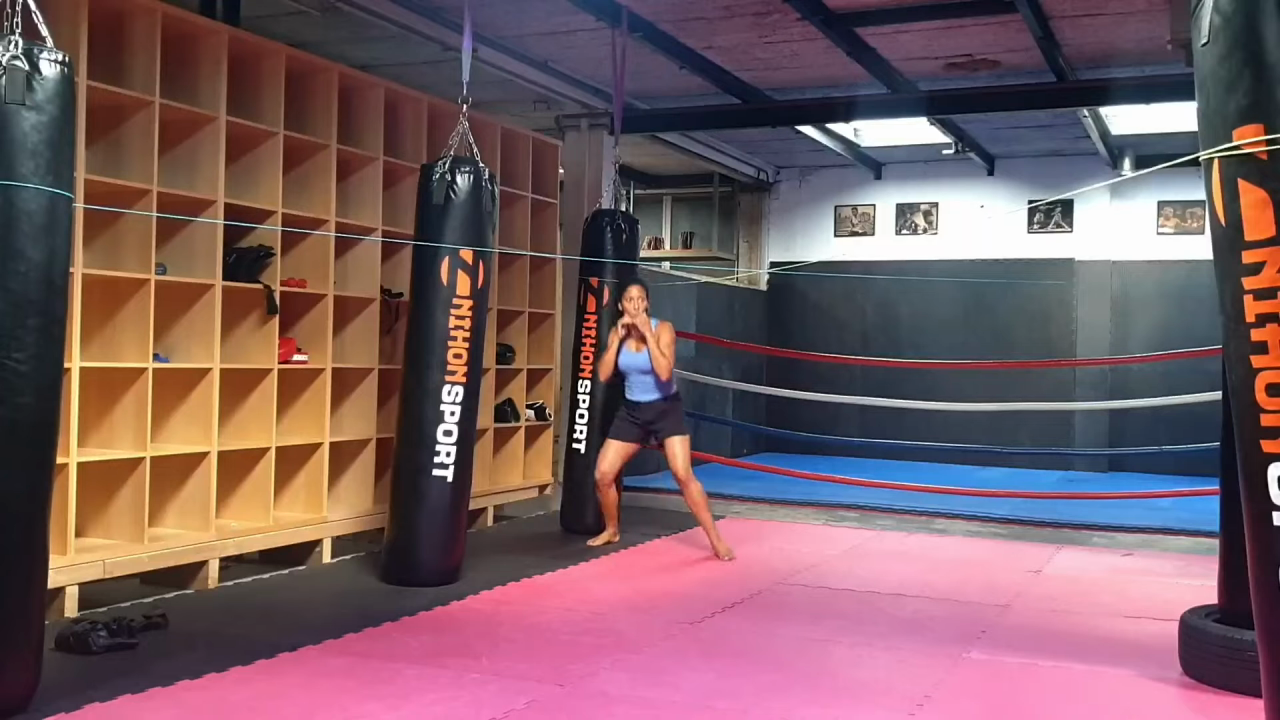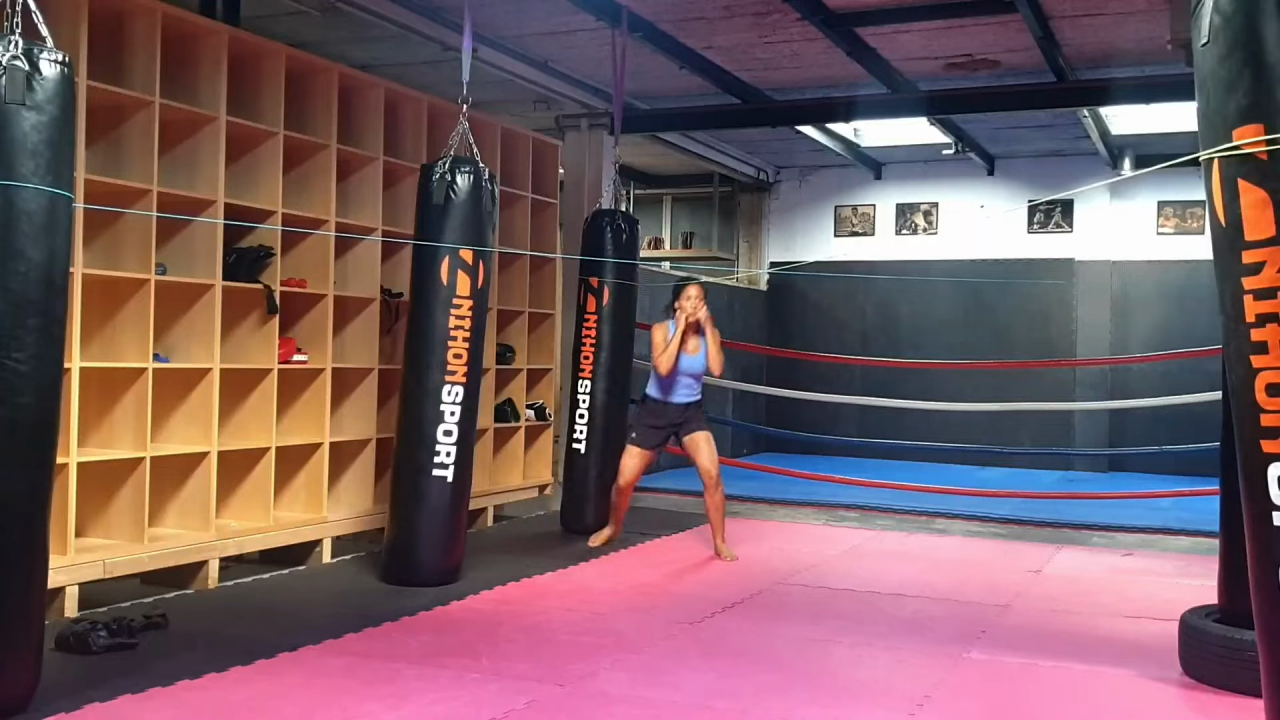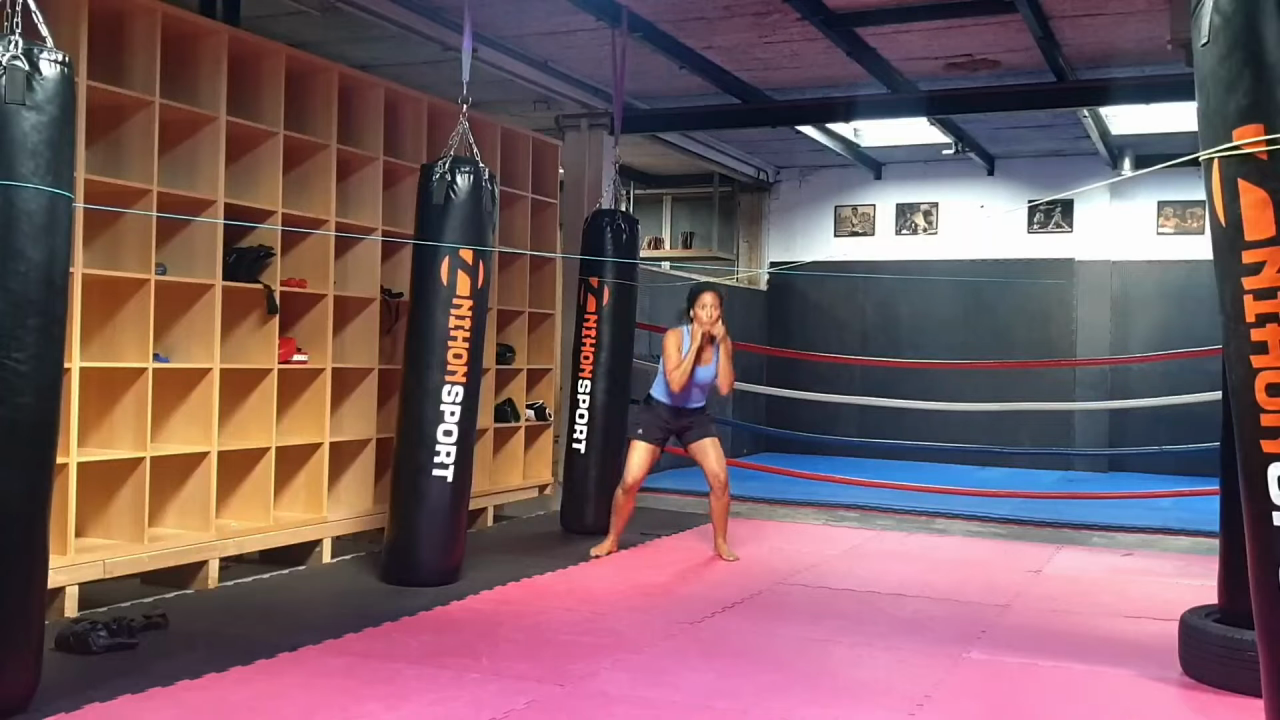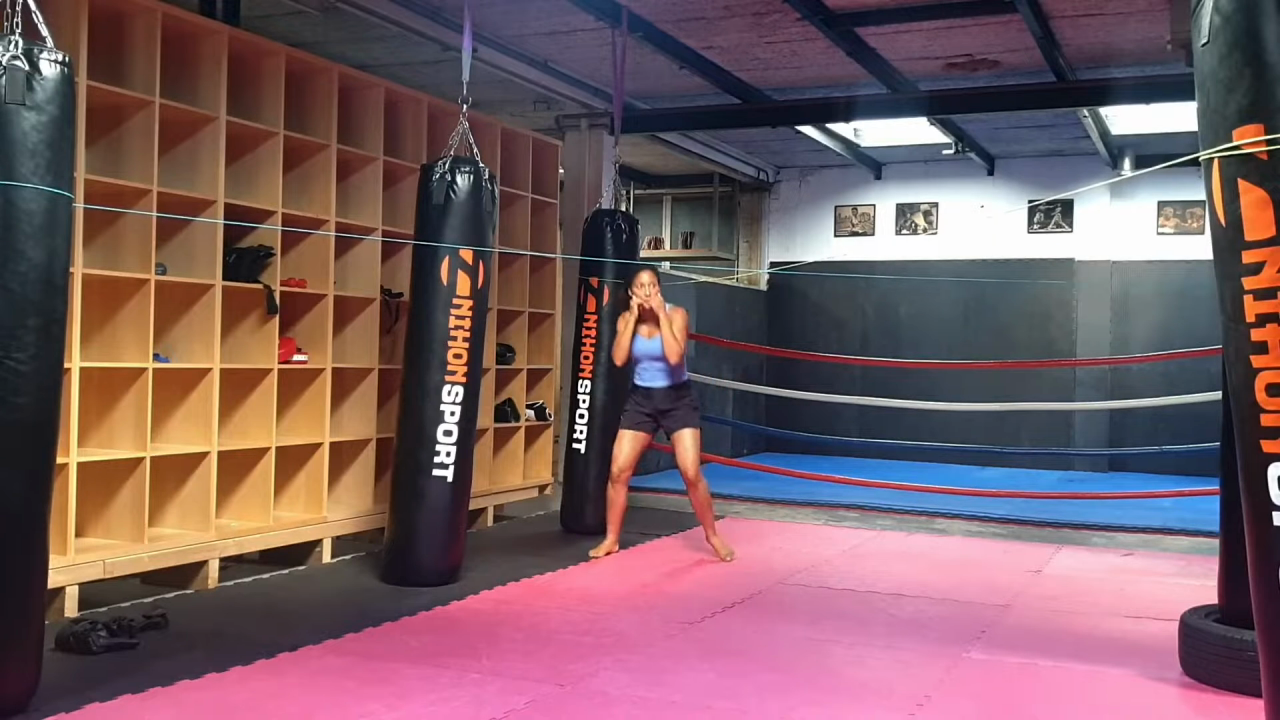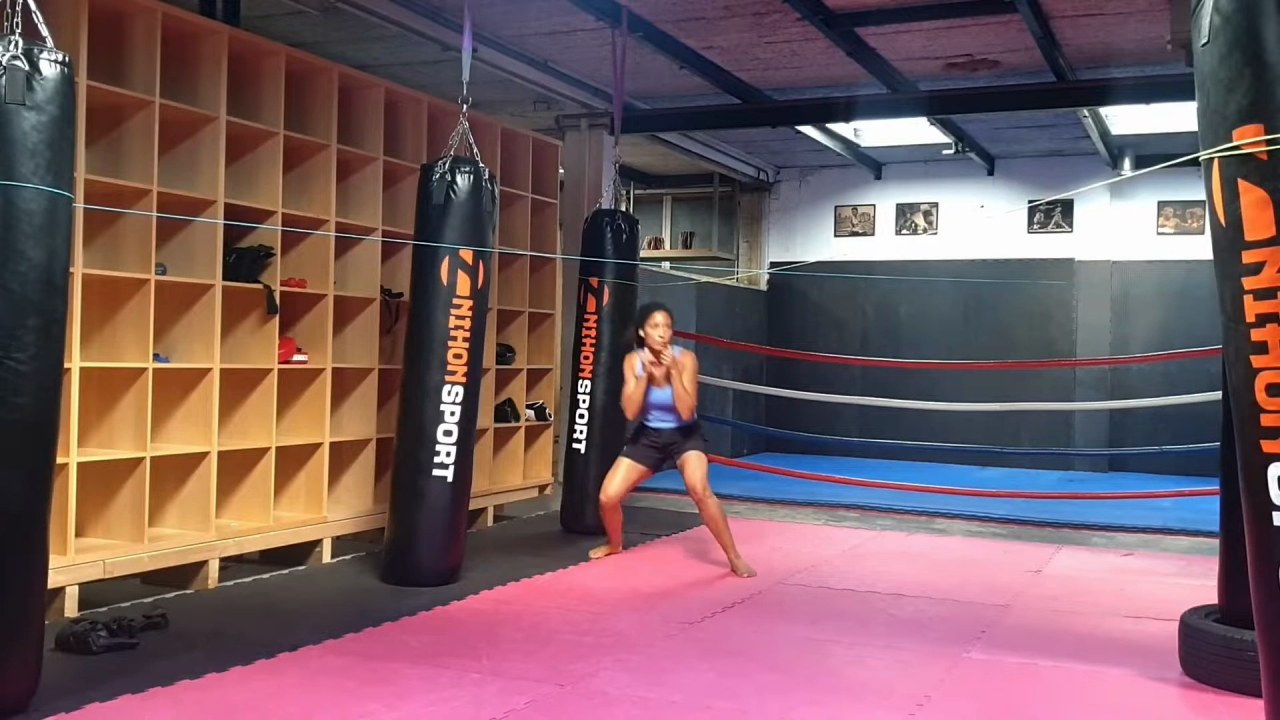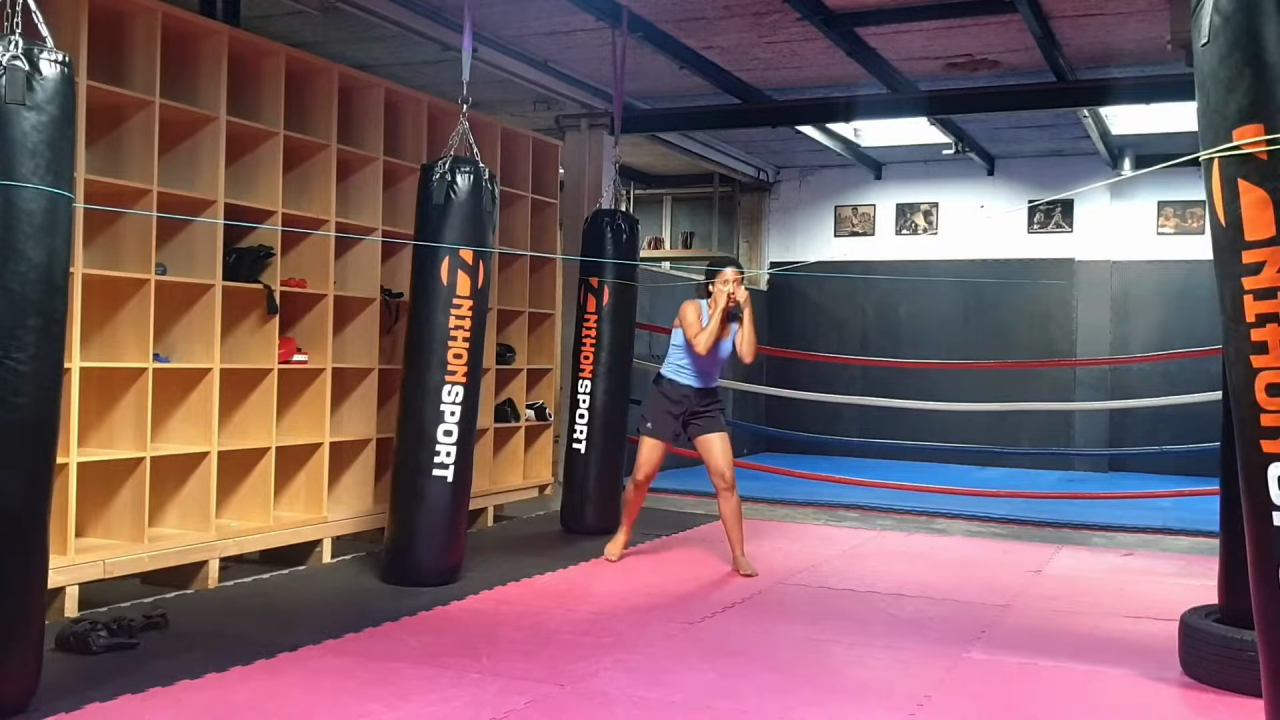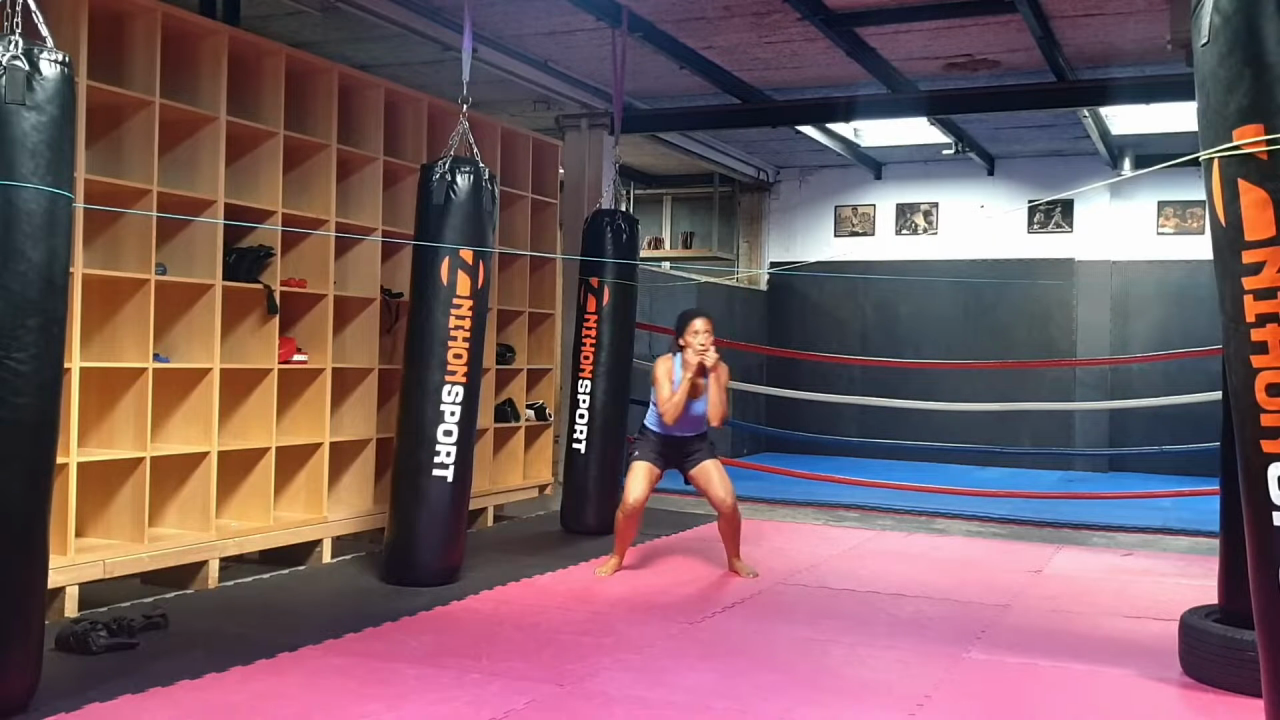
dt=0.4s
person 1, frame 1
left shoulder: (663, 329)
right shoulder: (617, 332)
left elbow: (665, 373)
right elbow: (603, 375)
left wrist: (647, 335)
right wrist: (617, 338)
left hip: (666, 409)
right hip: (632, 411)
left knee: (683, 474)
right knee: (603, 474)
left ankle: (715, 539)
right ankle: (611, 529)
person 1, frame 2
left shoulder: (710, 334)
right shoulder: (662, 329)
left elbow: (717, 370)
right elbow: (663, 368)
left wrist: (708, 328)
right wrist: (678, 333)
left hip: (691, 413)
right hip: (654, 411)
left knee: (711, 474)
right knee: (625, 481)
left ankle: (720, 543)
right ankle: (614, 526)
person 1, frame 3
left shoulder: (722, 342)
right shoulder: (675, 337)
left elbow: (725, 387)
right elbow: (675, 384)
left wrist: (722, 345)
right wrist: (695, 344)
left hip: (695, 416)
right hip: (658, 411)
left knee: (719, 478)
right knee: (631, 480)
left ankle: (721, 543)
right ankle: (612, 539)
person 1, frame 4
left shoulder: (676, 313)
right shoulder: (626, 319)
left elbow: (675, 356)
right elbow: (618, 359)
left wrist: (661, 315)
right wrist: (632, 316)
left hip: (678, 399)
right hip: (641, 400)
left knee: (691, 473)
right knee: (618, 471)
left ankle: (712, 534)
right ankle: (611, 539)
person 1, frame 5
left shoulder: (685, 359)
right shoulder: (632, 361)
left elbow: (687, 412)
right elbow: (630, 412)
left wrist: (671, 372)
right wrist: (645, 374)
left hip: (684, 434)
right hip: (648, 436)
left knee: (700, 490)
right knee: (607, 497)
left ankle: (735, 558)
right ankle: (614, 544)
person 1, frame 6
left shoulder: (737, 319)
right shoulder: (691, 308)
left elbow: (748, 356)
right elbow: (701, 347)
left wrist: (746, 309)
right wrist: (719, 309)
left hip: (706, 401)
right hip: (668, 395)
left knee: (726, 479)
right knee: (643, 476)
left ankle: (739, 556)
right ankle: (624, 532)
person 1, frame 7
left shoulder: (718, 368)
right shoulder: (665, 365)
left elbow: (716, 420)
right elbow: (669, 416)
left wrist: (713, 374)
right wrist: (689, 373)
left hip: (695, 445)
right hip: (655, 441)
left knee: (727, 503)
right knee: (632, 502)
left ankle: (734, 560)
right ankle: (616, 557)
